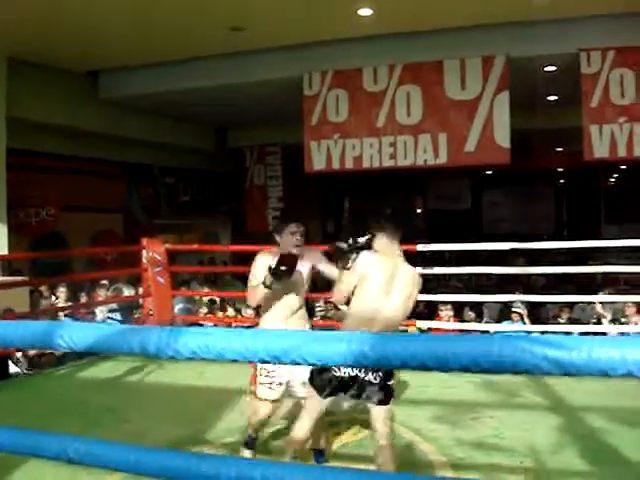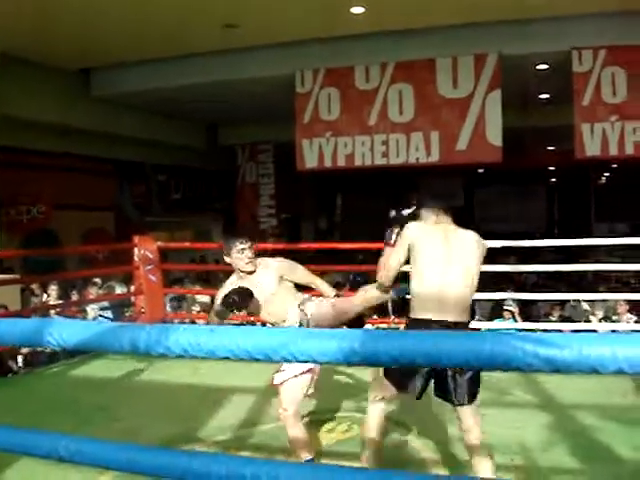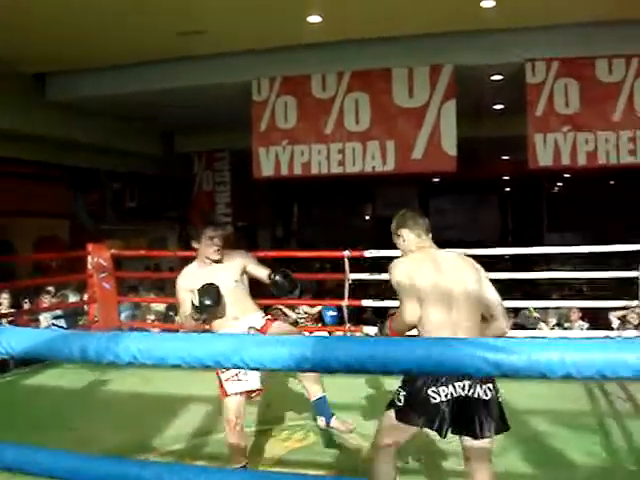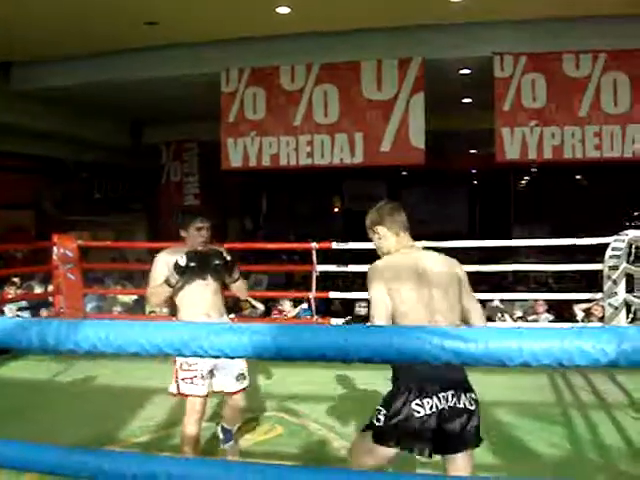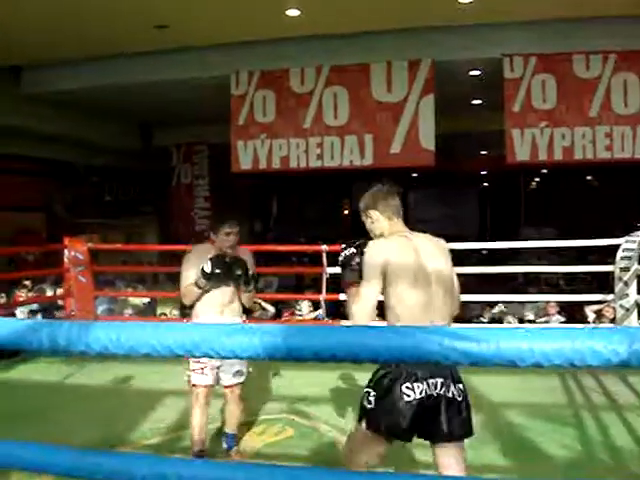
dt=0.3s
person 1, frame 1
left shoulder: (367, 258)
right shoulder: (415, 277)
left elbow: (338, 298)
left wrist: (350, 266)
left knee: (310, 413)
right knee: (383, 435)
person 1, frame 2
left shoulder: (415, 231)
right shoulder: (477, 242)
left elbow: (384, 279)
left wrist: (392, 240)
left knee: (377, 397)
right knee: (471, 430)
person 1, frame 3
left shoulder: (402, 266)
right shoulder: (470, 264)
left elbow: (411, 316)
right elbow: (502, 324)
left wrist: (390, 329)
left knee: (384, 445)
person 1, frame 4
left shoulder: (381, 269)
right shoulder: (450, 264)
right elbow: (480, 328)
left hip: (413, 383)
right hip: (457, 386)
left knee: (359, 464)
person 1, frame 5
left shoulder: (379, 249)
right shoulder: (438, 246)
left elbow: (361, 321)
left wrist: (350, 281)
left hip: (404, 369)
right hip: (446, 370)
left knee: (356, 464)
right knee: (453, 471)
person 2, frame 1
left shoulder: (309, 258)
right shoulder: (264, 260)
left elbow: (339, 275)
right elbow: (252, 301)
right wrist: (272, 280)
right knee: (264, 408)
left ankle: (319, 457)
right ankle: (249, 442)
person 2, frame 2
left shoulder: (275, 265)
right shoulder: (229, 290)
left elbow: (315, 281)
right elbow: (213, 326)
left wrist: (340, 298)
right wrist: (221, 311)
left hip: (310, 314)
left knee: (351, 303)
right knee: (288, 412)
person 2, frame 3
left shoulder: (237, 260)
right shoulder: (186, 278)
left elbow: (269, 276)
right elbow: (187, 326)
left wrist: (279, 279)
right wrist: (197, 312)
left hip: (256, 324)
right knee: (233, 417)
left ankle: (324, 415)
right ankle: (239, 471)
person 2, frame 4
left shoulder: (217, 254)
right shoulder: (166, 258)
left elbow: (243, 293)
right elbow: (154, 301)
left wrist: (230, 271)
right wrist: (176, 275)
left knee: (238, 401)
right knee: (195, 409)
left ankle: (226, 432)
person 2, frame 5
left shoulder: (244, 257)
right shoulder: (197, 255)
left elbow: (248, 302)
right elbow: (187, 298)
left wrist: (247, 282)
right wrist: (206, 277)
right hip: (204, 327)
left knee: (234, 392)
right knee: (200, 395)
left ankle: (230, 442)
right ankle: (199, 457)
